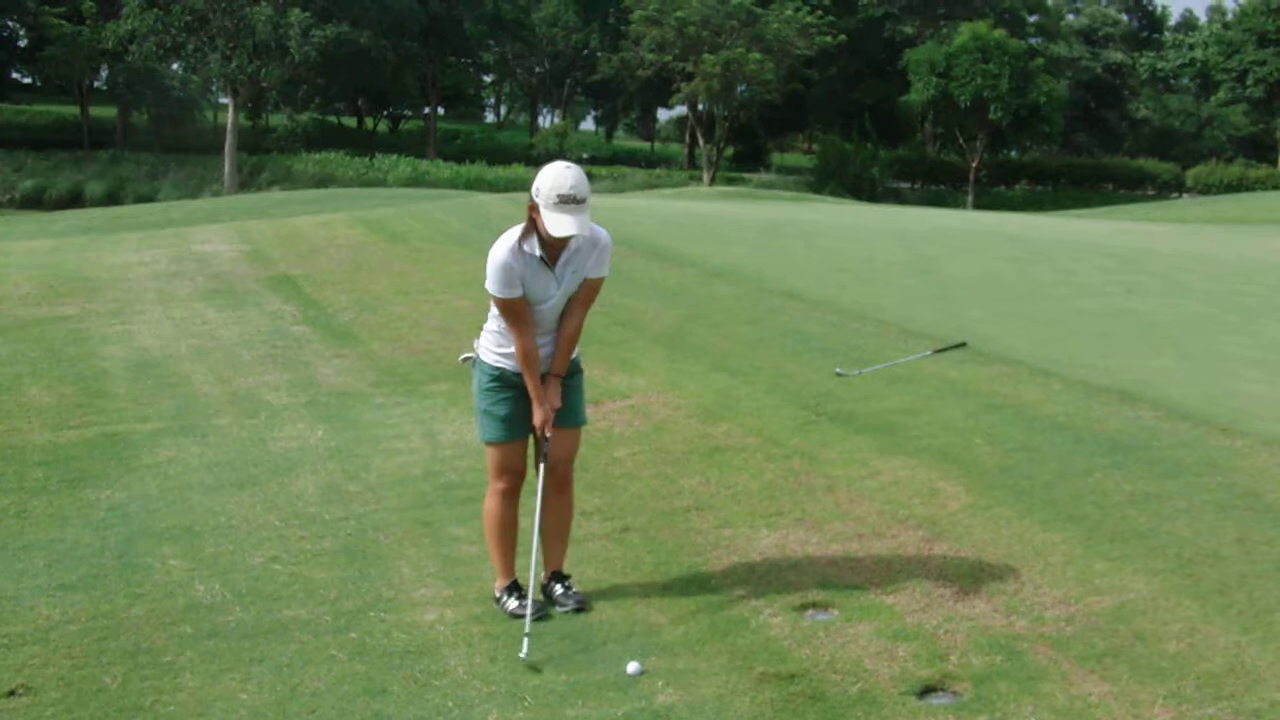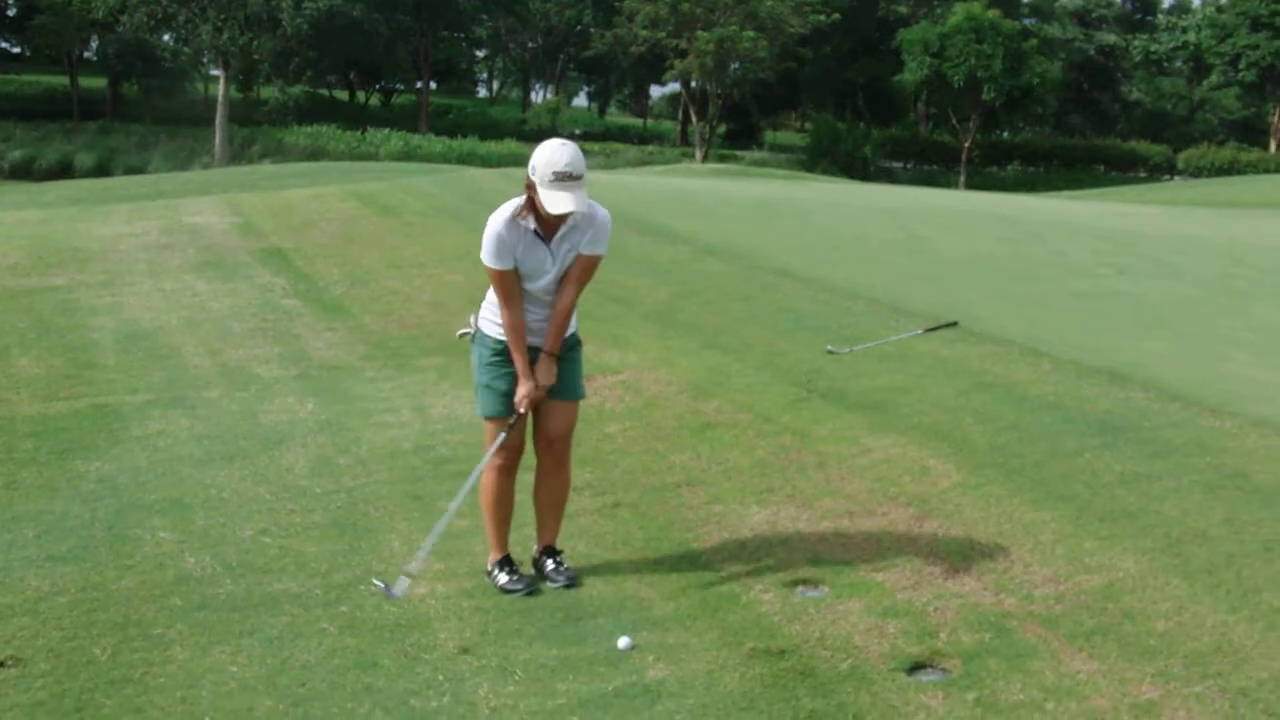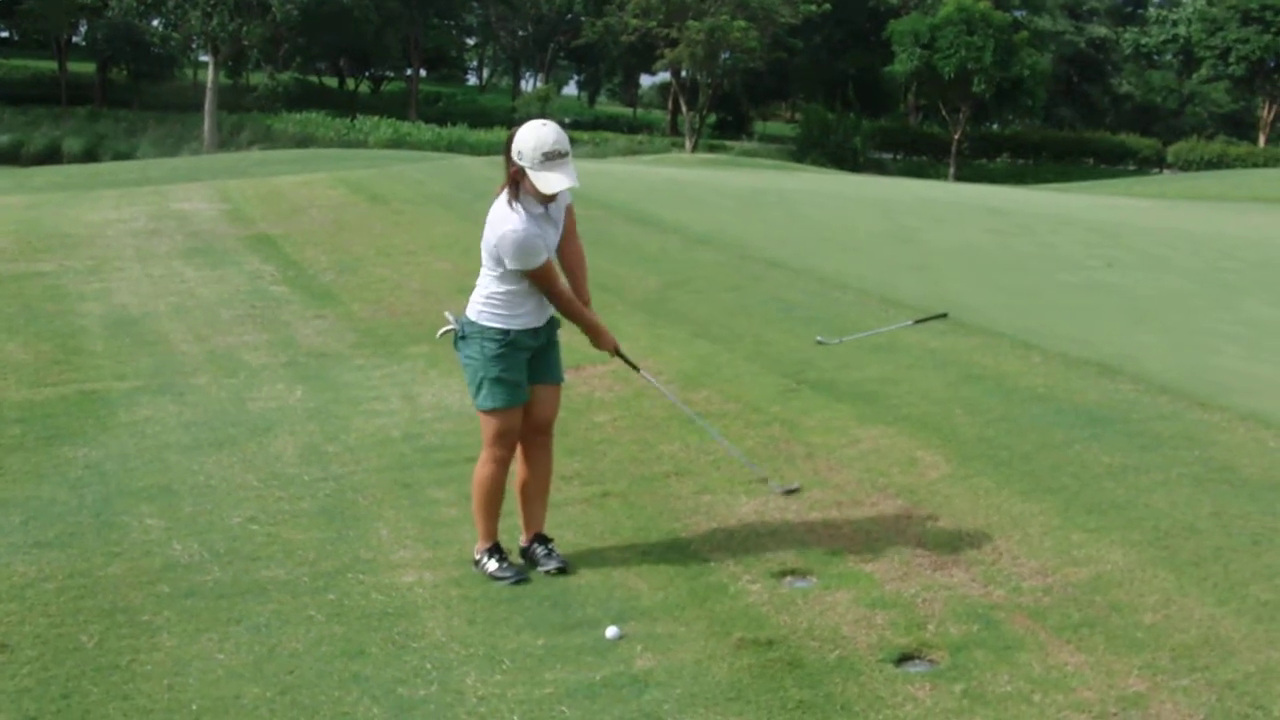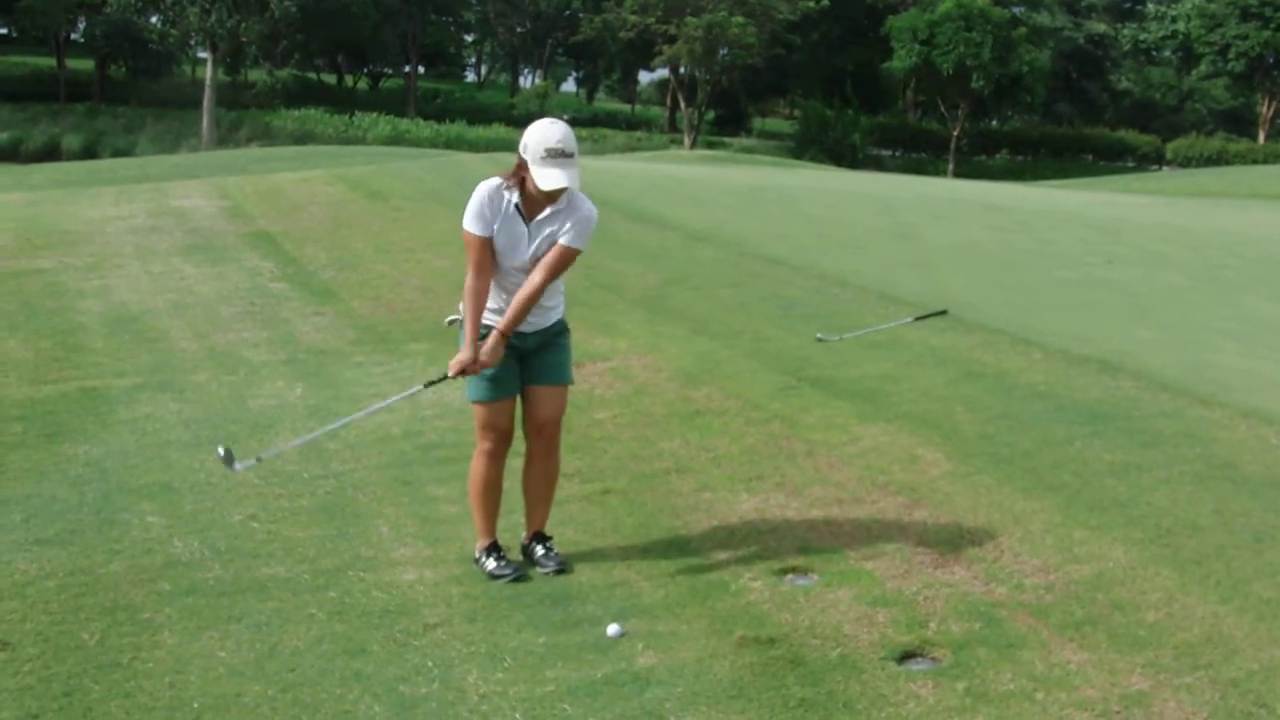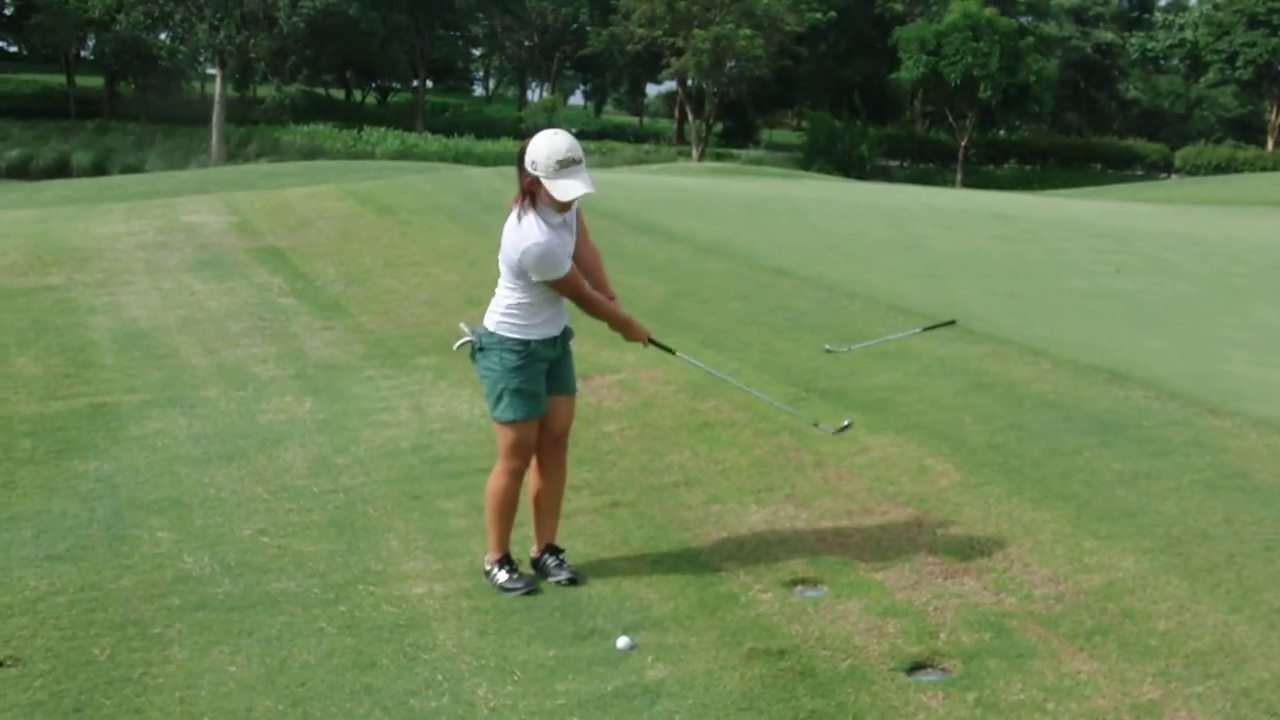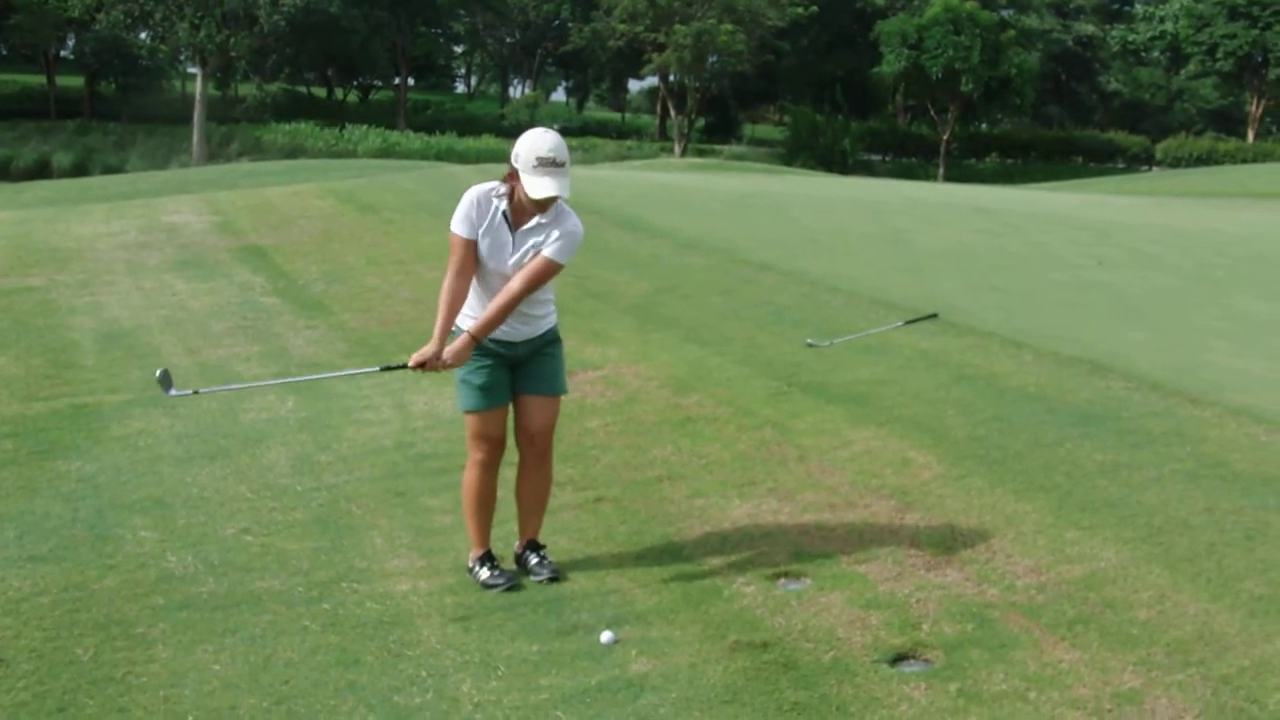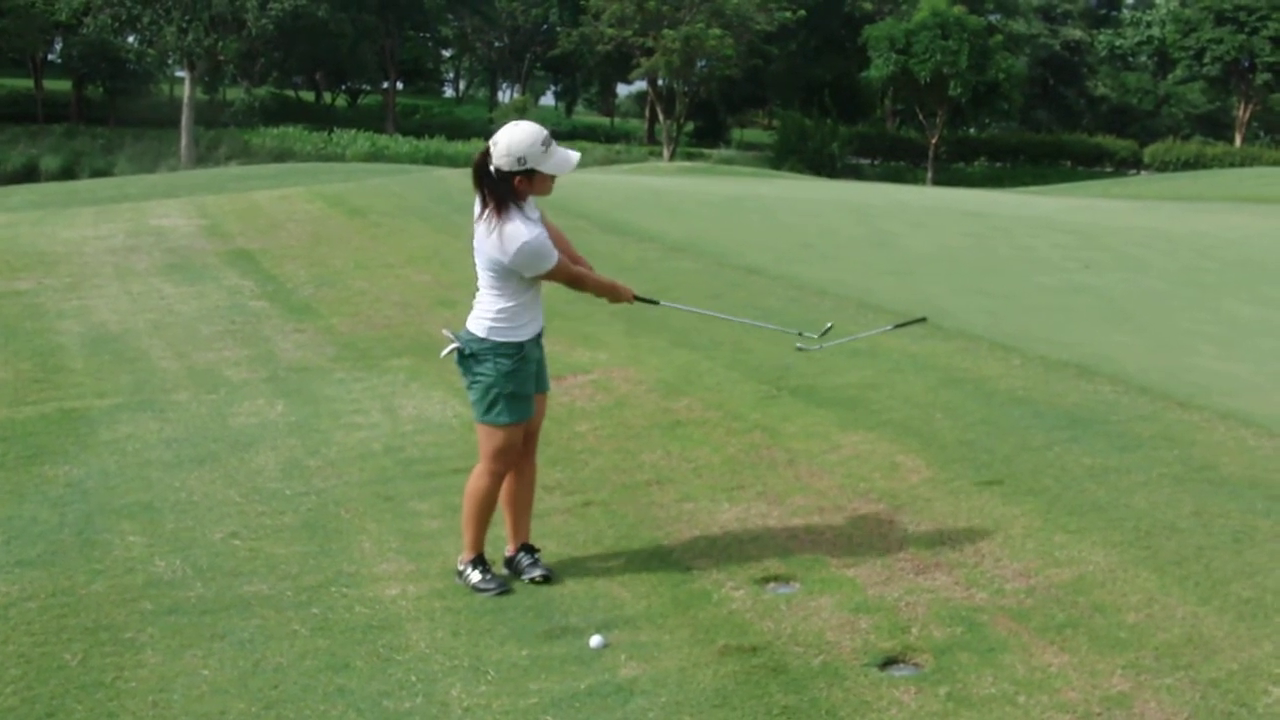
dt=0.7s
person 1, frame 1
left shoulder: (597, 243)
right shoulder: (506, 255)
left elbow: (573, 319)
right elbow: (522, 335)
left wrist: (555, 382)
right wrist: (536, 399)
left hip: (560, 368)
right hip: (503, 371)
left knee: (559, 474)
right knee: (507, 480)
left ankle: (555, 576)
right ankle: (505, 584)
person 1, frame 2
left shoulder: (596, 221)
right shoulder: (502, 227)
left elbow: (567, 298)
right elbow: (510, 308)
left wrist: (549, 359)
right wrist: (522, 375)
left hip: (557, 342)
right hip: (502, 346)
left knee: (556, 448)
right knee: (505, 454)
left ankle: (547, 550)
right ankle: (498, 559)
person 1, frame 3
left shoulder: (549, 187)
right shoulder: (517, 229)
left elbow: (570, 249)
right elbow: (555, 290)
left wrist: (588, 310)
right wrist: (595, 331)
left hip: (538, 329)
right hip: (495, 337)
left knee: (540, 433)
right knee: (501, 445)
left ankle: (534, 538)
right ankle: (486, 548)
person 1, frame 4
left shoulder: (581, 214)
right shoulder: (488, 197)
left elbow: (539, 283)
right elbow: (477, 275)
left wrist: (501, 342)
right wrist: (471, 342)
left hip: (547, 330)
right hip: (492, 326)
left knee: (546, 434)
right knee: (494, 440)
left ankle: (535, 537)
right ankle: (486, 545)
person 1, frame 5
left shoulder: (556, 196)
right shoulder: (536, 241)
left elbow: (583, 246)
right elbow: (583, 296)
left wrist: (613, 301)
right wrist: (626, 325)
left hip: (552, 340)
right hip: (512, 348)
left knee: (554, 445)
right knee: (516, 456)
left ankle: (545, 549)
right ankle: (497, 559)
person 1, frame 6
left shoulder: (567, 229)
right shoulder: (476, 203)
left elbow: (516, 291)
right elbow: (458, 276)
left wrist: (466, 343)
right wrist: (440, 340)
left hip: (537, 342)
right hip: (478, 339)
left knee: (538, 444)
right knee: (485, 451)
left ankle: (530, 545)
right ankle: (479, 554)
person 1, frame 7
left shoulder: (506, 192)
right shoulder: (522, 239)
left elbow: (550, 230)
right elbow: (571, 277)
left wrist: (595, 274)
right wrist: (614, 290)
left hip: (522, 341)
right hip: (498, 351)
left knee: (525, 448)
right knee: (498, 459)
left ankle: (519, 548)
right ankle: (470, 559)
